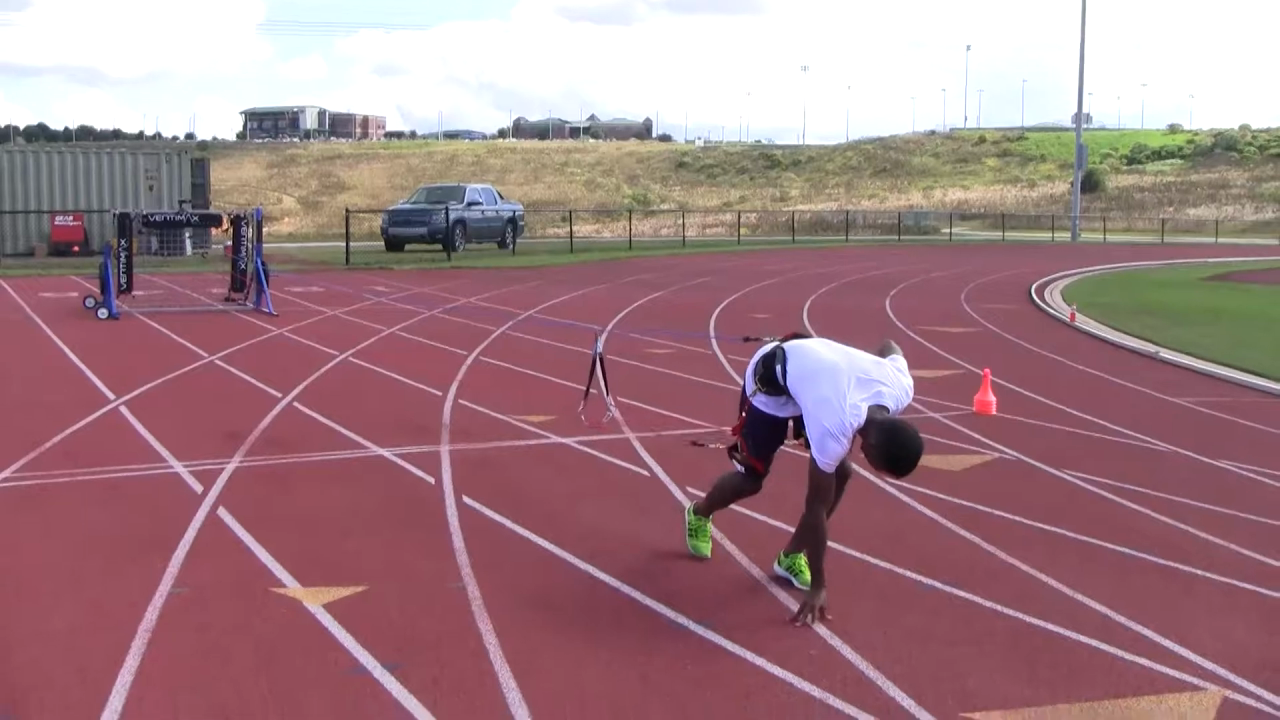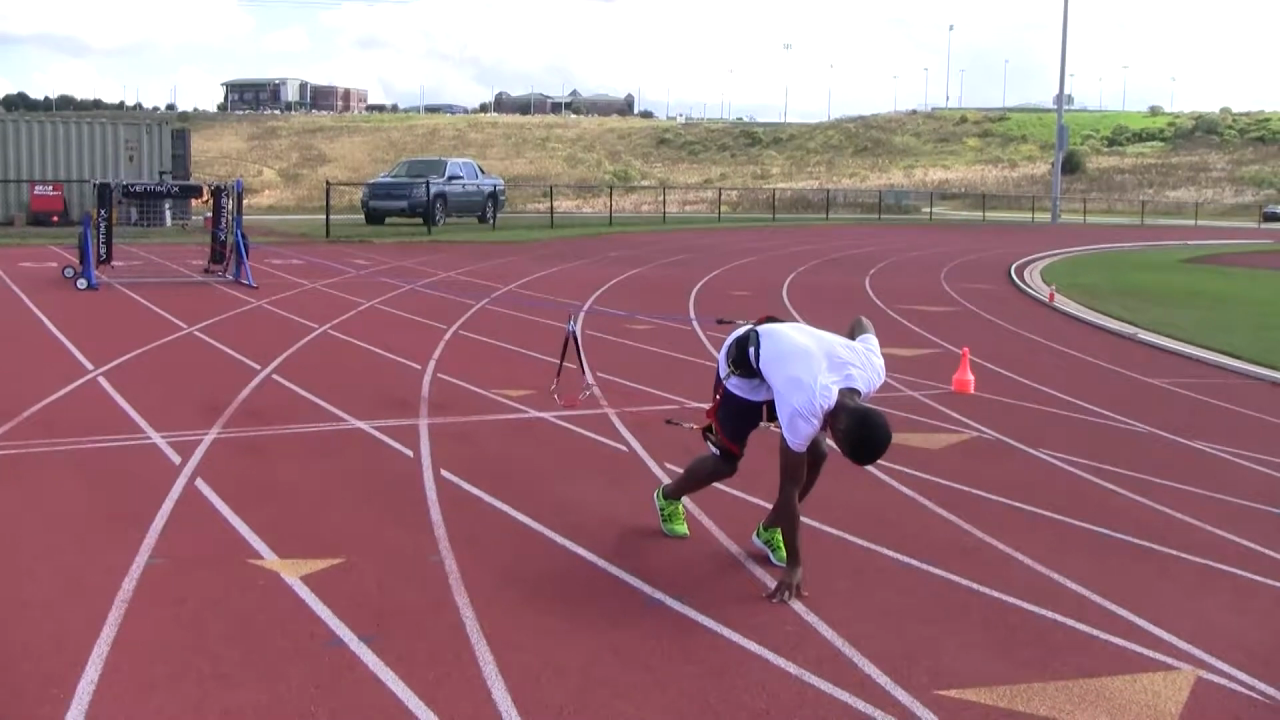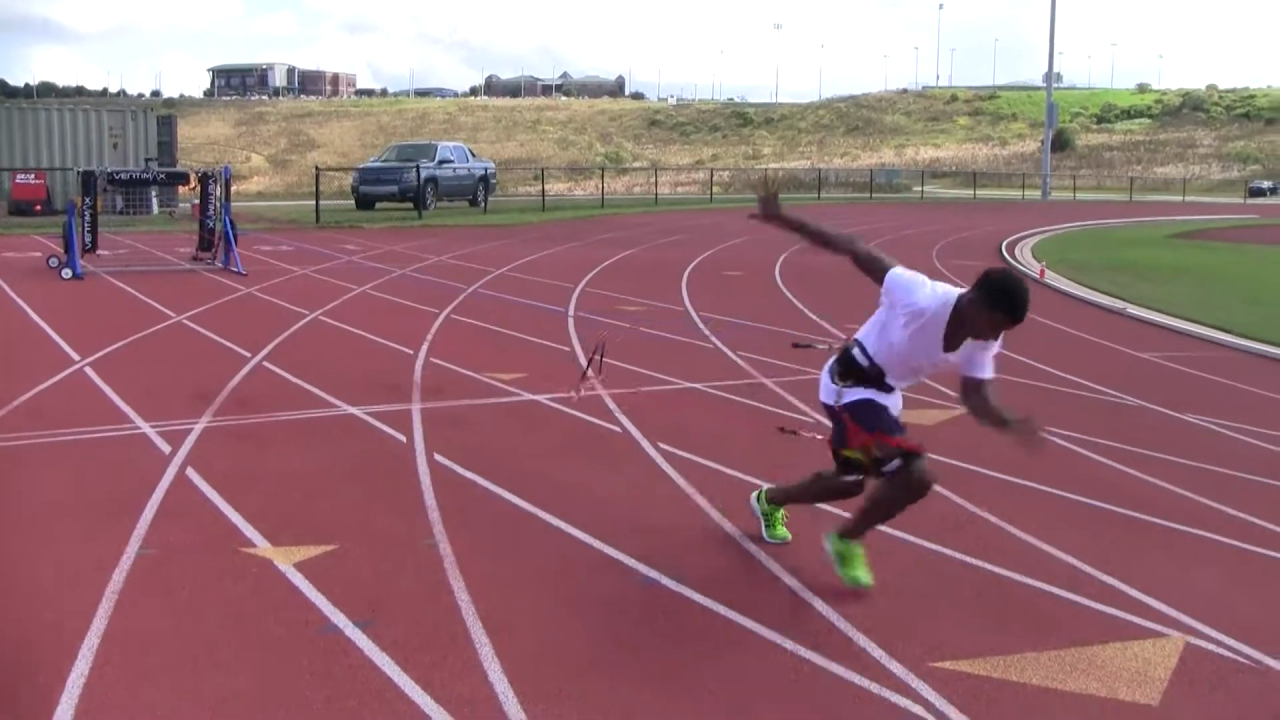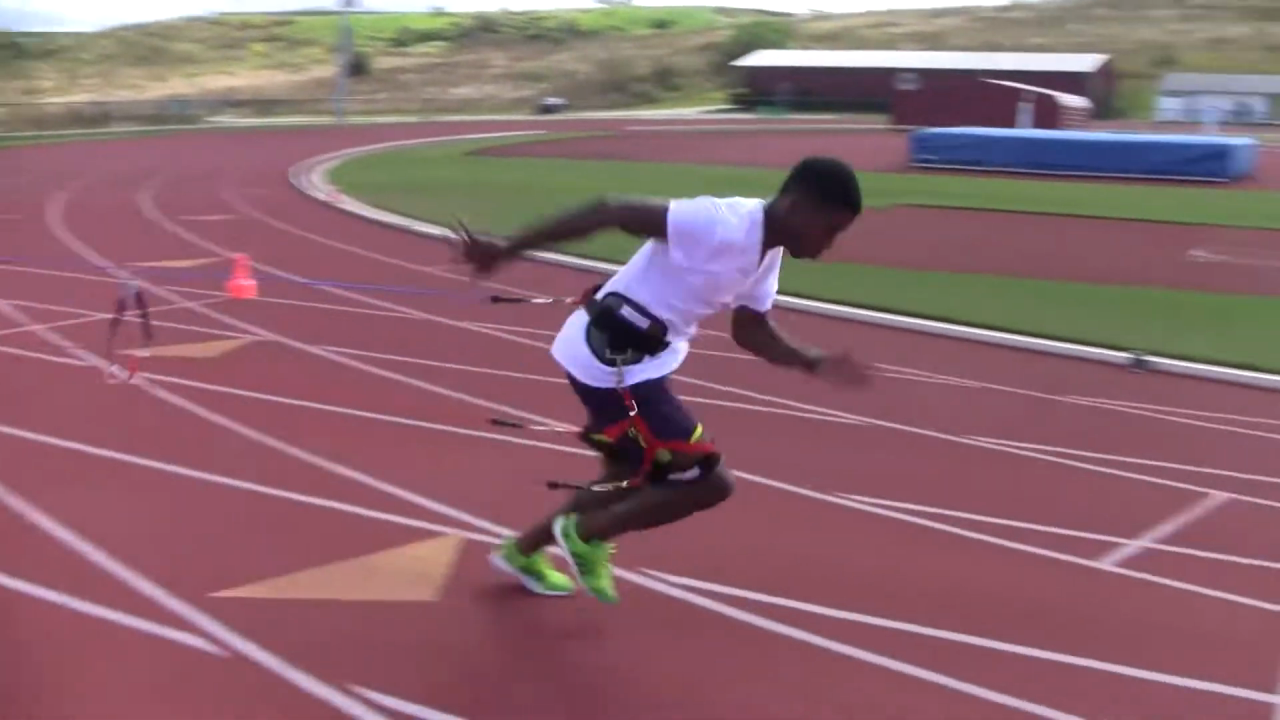
dt=0.5s
person 1, frame 1
left shoulder: (902, 388)
right shoulder: (835, 429)
left elbow: (890, 348)
right elbow: (817, 508)
right wrist: (818, 586)
left hip: (811, 363)
right hip: (770, 378)
left knee: (841, 472)
right knee: (751, 478)
left ankle: (792, 555)
right ankle: (699, 515)
person 1, frame 2
left shoulder: (873, 370)
right shoulder: (805, 411)
left elbow: (861, 323)
right elbow: (790, 488)
right wrist: (794, 564)
left hip: (786, 345)
right hip: (745, 362)
left knee: (816, 453)
right knee: (726, 462)
left ankle: (770, 530)
right ankle: (669, 497)
person 1, frame 3
left shoulder: (982, 341)
right shoulder: (919, 300)
left elbow: (975, 400)
right elbow: (853, 248)
left wrist: (1010, 424)
right wrist: (786, 220)
left hip: (882, 394)
right hip: (850, 388)
left knee: (851, 485)
right knee: (916, 479)
left ankle: (770, 501)
right ankle: (845, 540)
person 1, frame 4
left shoulder: (764, 250)
right shoulder: (721, 227)
left elbow: (752, 333)
right elbow: (607, 211)
left wrist: (815, 364)
right wrist: (508, 249)
left hip: (642, 351)
right hip: (610, 360)
left knee: (646, 483)
right knee: (711, 486)
left ankle: (522, 553)
right ankle: (585, 533)
